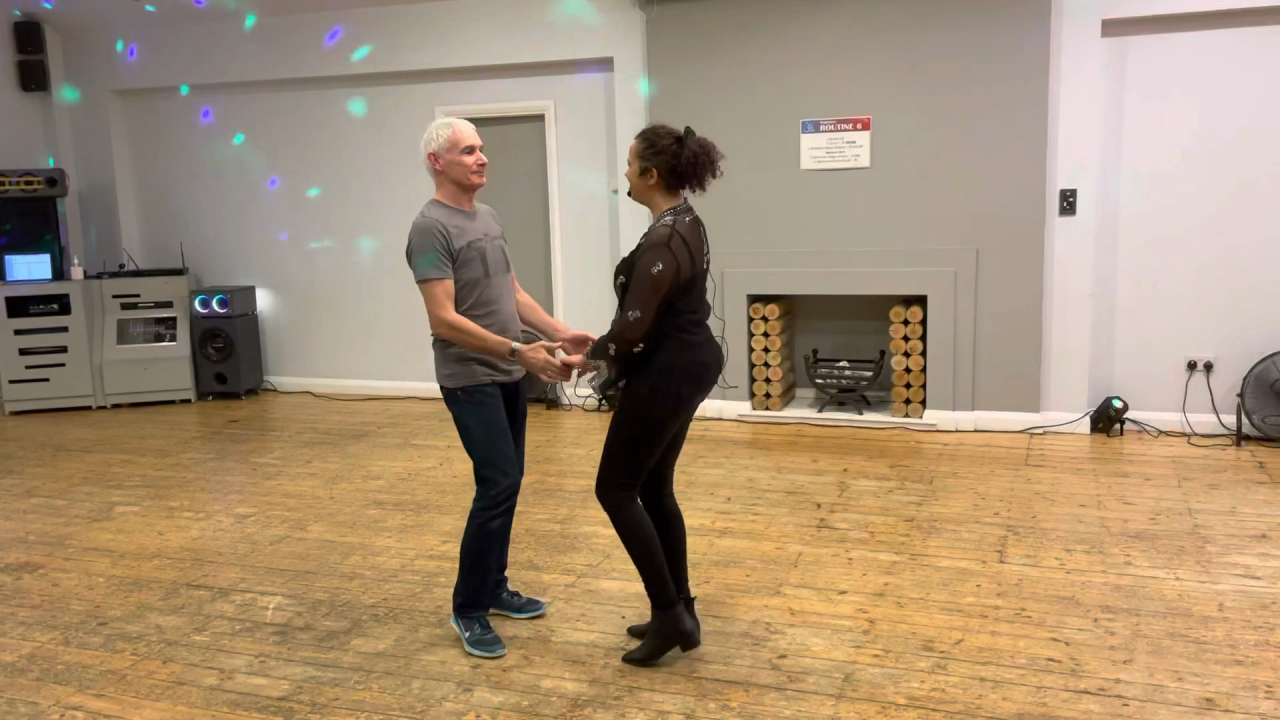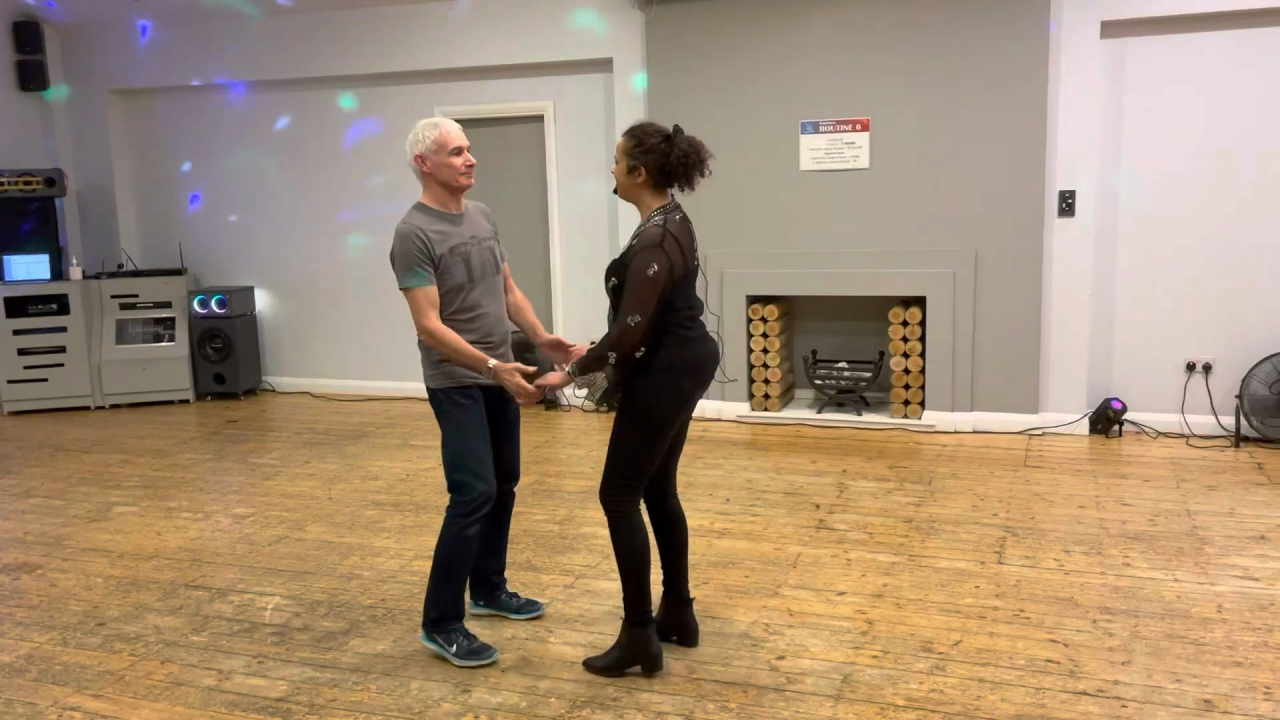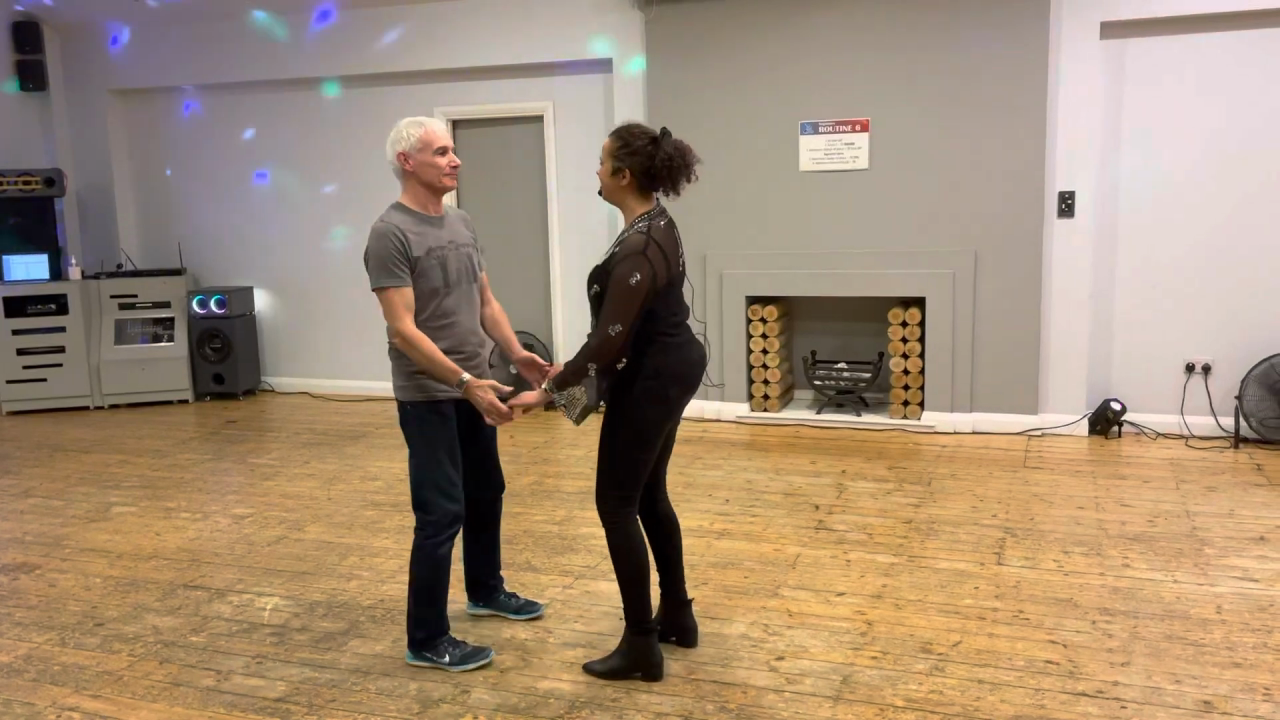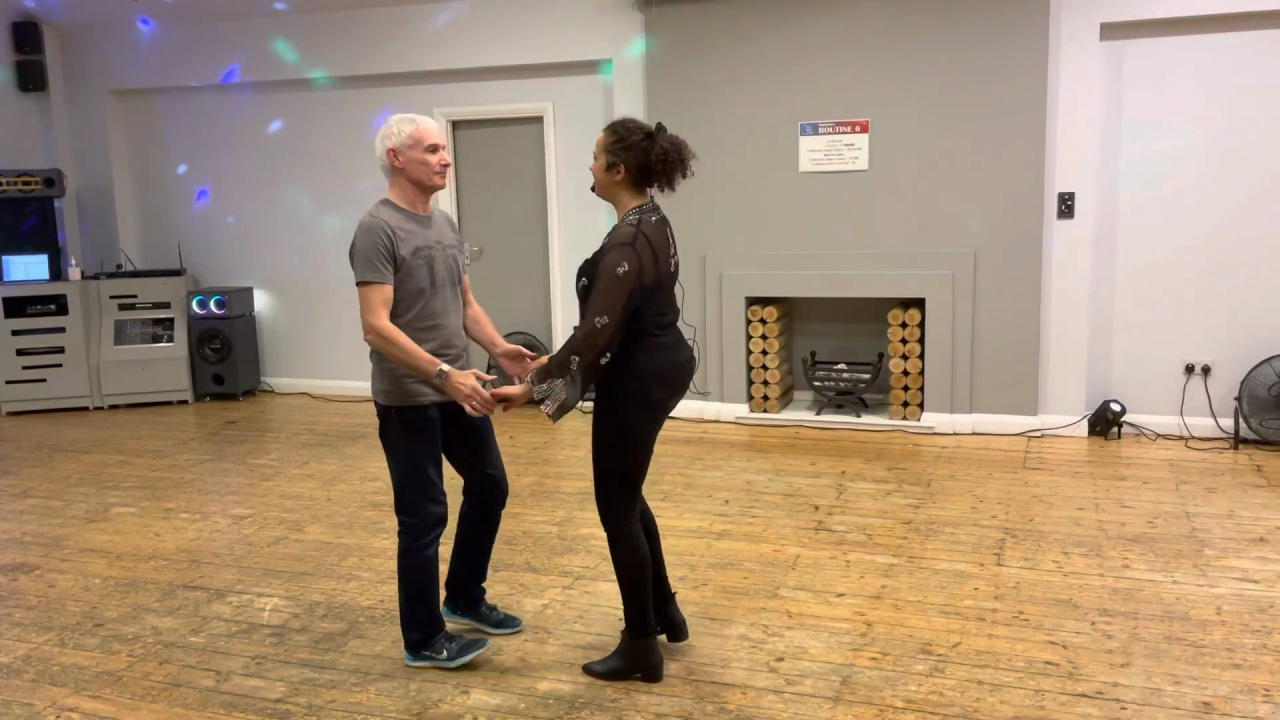
dt=0.3s
person 1, frame 1
left shoulder: (662, 240)
right shoulder: (686, 224)
left elbow: (635, 327)
left wrist: (587, 357)
right wrist: (601, 347)
left hip: (666, 374)
right hip: (690, 364)
left knee: (615, 488)
right knee: (653, 487)
left ankle: (669, 616)
right ankle: (677, 611)
person 1, frame 2
left shoulder: (653, 240)
right shoulder: (671, 220)
left elbow: (632, 332)
left wrist: (572, 372)
right wrist: (594, 352)
left hip: (666, 374)
right hip: (683, 363)
left knee: (619, 495)
right knee: (658, 490)
left ankle: (640, 637)
right ankle: (678, 615)
person 1, frame 3
left shoulder: (636, 247)
right shoulder: (657, 223)
left elbow: (610, 341)
left wrist: (548, 392)
right wrist: (571, 369)
left hip: (650, 382)
right hip: (673, 367)
left knee: (616, 505)
right knee: (649, 494)
left ankle: (640, 646)
right ankle: (676, 615)
person 1, frame 4
left shoulder: (626, 242)
right shoulder: (653, 223)
left elbow: (596, 333)
left wrist: (532, 386)
right wrist: (557, 361)
left hip: (637, 382)
right hip: (662, 368)
left knee: (616, 509)
right knee: (627, 496)
left ankle: (641, 647)
right ankle: (664, 612)
person 2, frame 1
left shoulder: (488, 217)
right shoulder: (431, 228)
right elbow: (444, 320)
left wrist: (558, 332)
right wrist: (519, 352)
left hip: (508, 373)
right hip: (470, 378)
left knee: (508, 481)
right knee: (499, 483)
left ankle: (493, 587)
right ankle: (469, 608)
person 2, frame 2
left shoulder: (482, 215)
right shoulder: (414, 234)
left elbow: (508, 290)
right elbow: (429, 327)
left wrist: (541, 337)
right wrist: (494, 368)
left hip: (498, 376)
right hip: (456, 381)
left knee: (504, 483)
right knee: (475, 492)
left ankle: (488, 588)
right ankle: (441, 623)
person 2, frame 3
left shoulder: (461, 222)
right shoulder: (391, 233)
left elbow: (485, 301)
right elbow: (403, 330)
left wrist: (515, 352)
right wrist: (466, 383)
left hip: (472, 386)
right hip: (427, 393)
left knee: (485, 489)
right knee: (441, 510)
left ankle: (485, 590)
right ankle: (427, 640)
person 2, frame 4
left shoulder: (446, 224)
right shoulder: (378, 230)
right elbow: (376, 326)
left wrist: (498, 348)
right wrist: (444, 374)
left hip: (454, 388)
right hip: (408, 397)
left knee: (490, 486)
right knee: (424, 515)
left ankle: (465, 599)
right ankle: (424, 640)
